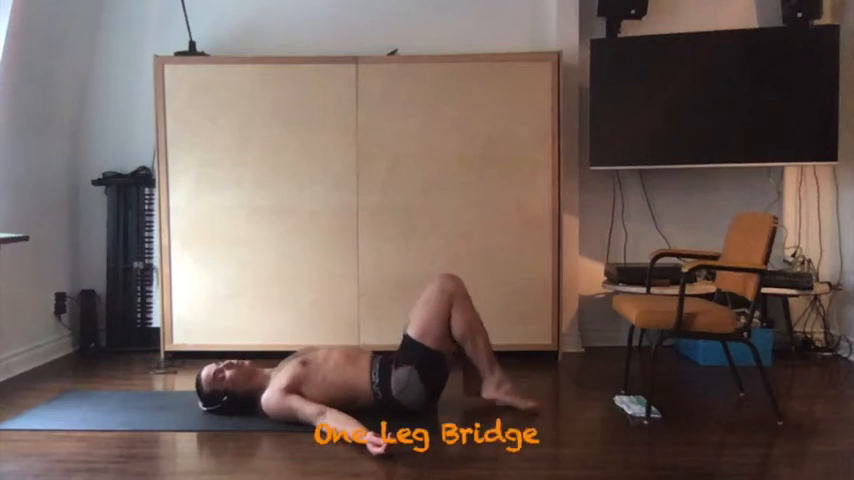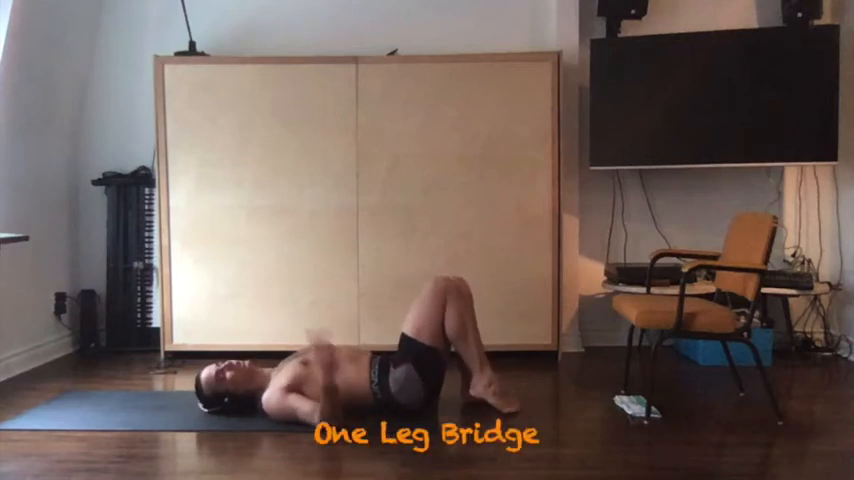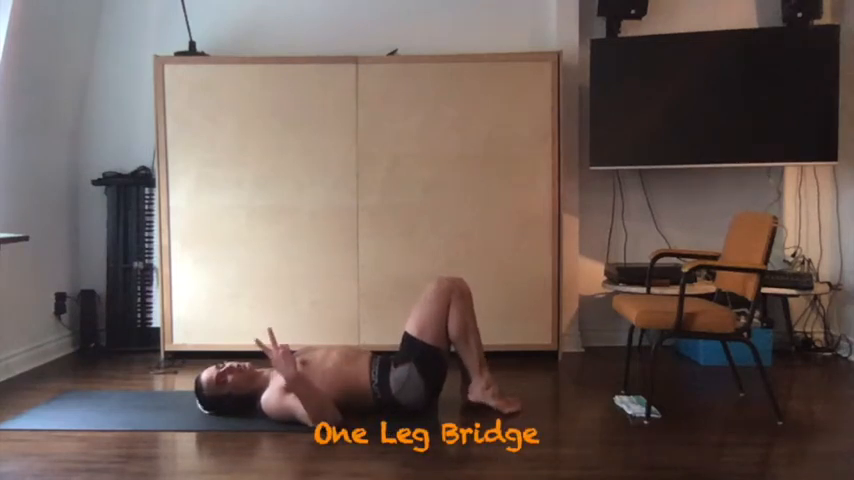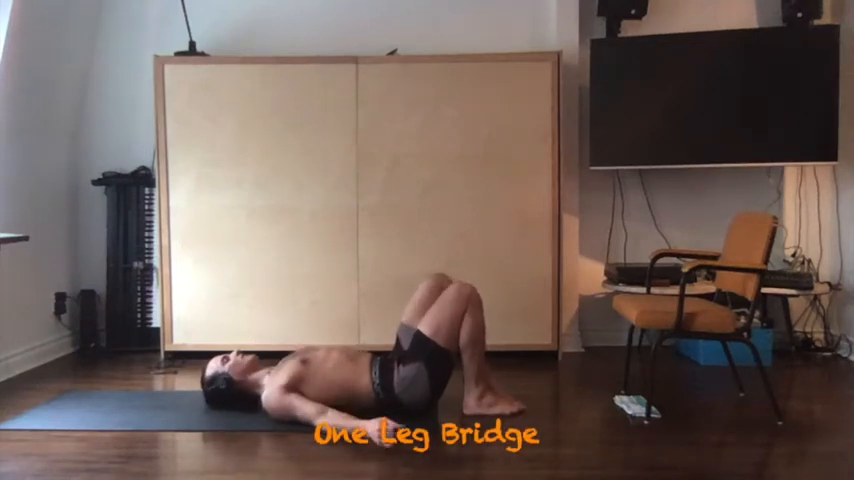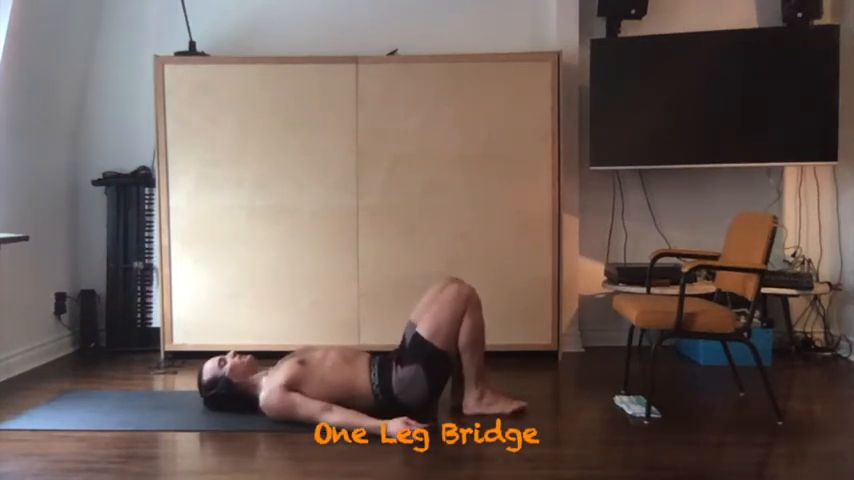
dt=1s
person 1, frame 1
left shoulder: (279, 374)
right shoulder: (272, 400)
right elbow: (322, 415)
right wrist: (366, 437)
left hip: (393, 365)
right hip: (404, 385)
left knee: (448, 282)
right knee: (449, 291)
left ankle: (475, 377)
right ankle: (494, 383)
person 1, frame 2
left shoulder: (280, 374)
right shoulder: (273, 399)
right elbow: (326, 418)
right wrist: (328, 377)
left hip: (389, 371)
right hip: (401, 384)
left knee: (456, 286)
right knee: (443, 288)
left ankle: (473, 387)
right ankle: (483, 381)
person 1, frame 3
left shoulder: (274, 377)
right shoulder: (273, 399)
right elbow: (329, 420)
right wrist: (293, 378)
left hip: (393, 369)
right hip: (405, 384)
left knee: (454, 289)
right knee: (447, 289)
left ankle: (472, 386)
right ankle: (482, 384)
person 1, frame 4
left shoulder: (277, 375)
right shoulder: (272, 397)
right elbow: (321, 415)
right wrist: (367, 425)
left hip: (393, 365)
right hip: (405, 385)
left knee: (439, 283)
right knee: (464, 294)
left ankle: (481, 379)
right ankle: (477, 397)
person 1, frame 5
left shoulder: (276, 375)
right shoulder: (271, 397)
right elbow: (326, 413)
right wrist: (386, 425)
left hip: (393, 364)
right hip: (402, 385)
left knee: (450, 285)
right knee: (463, 295)
left ankle: (461, 390)
right ankle: (477, 397)
